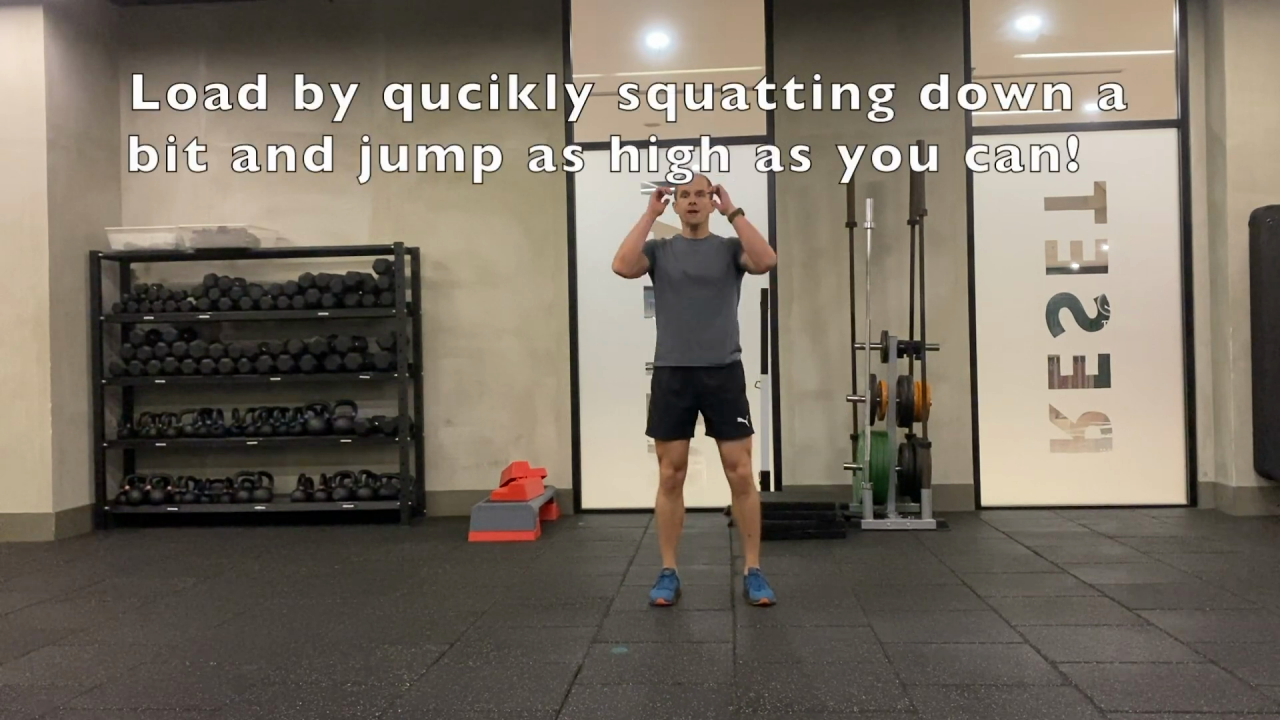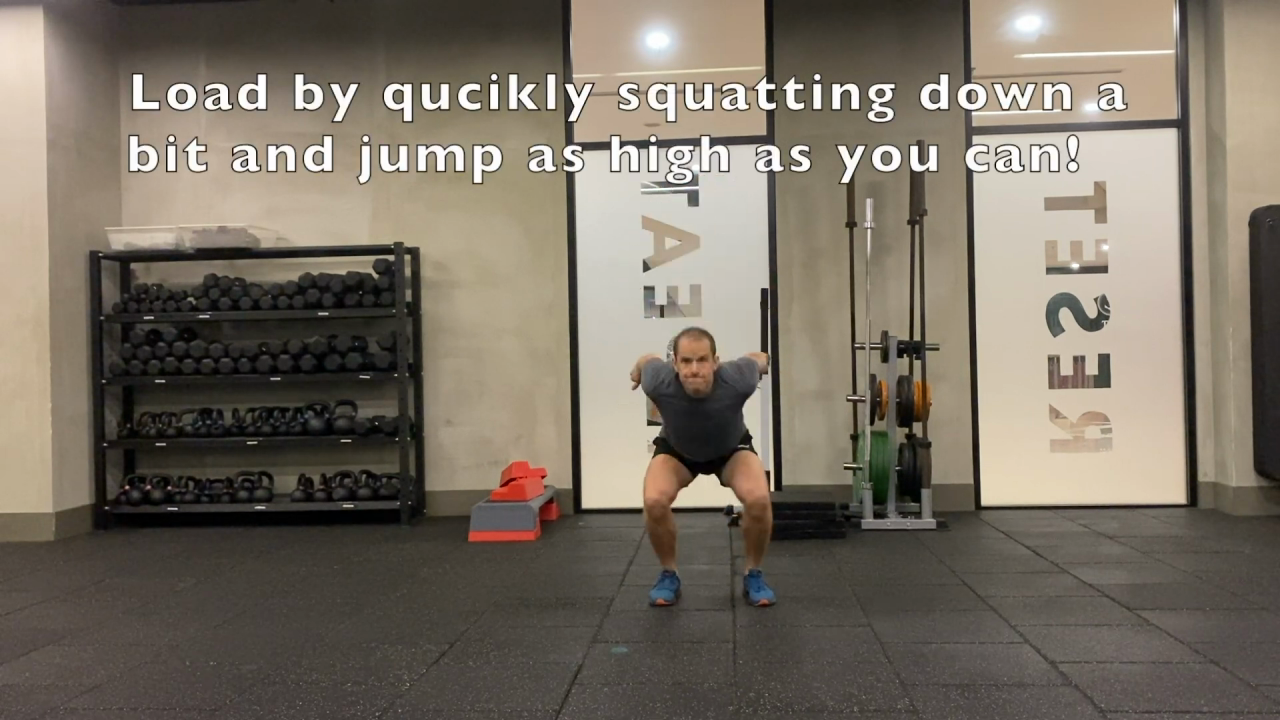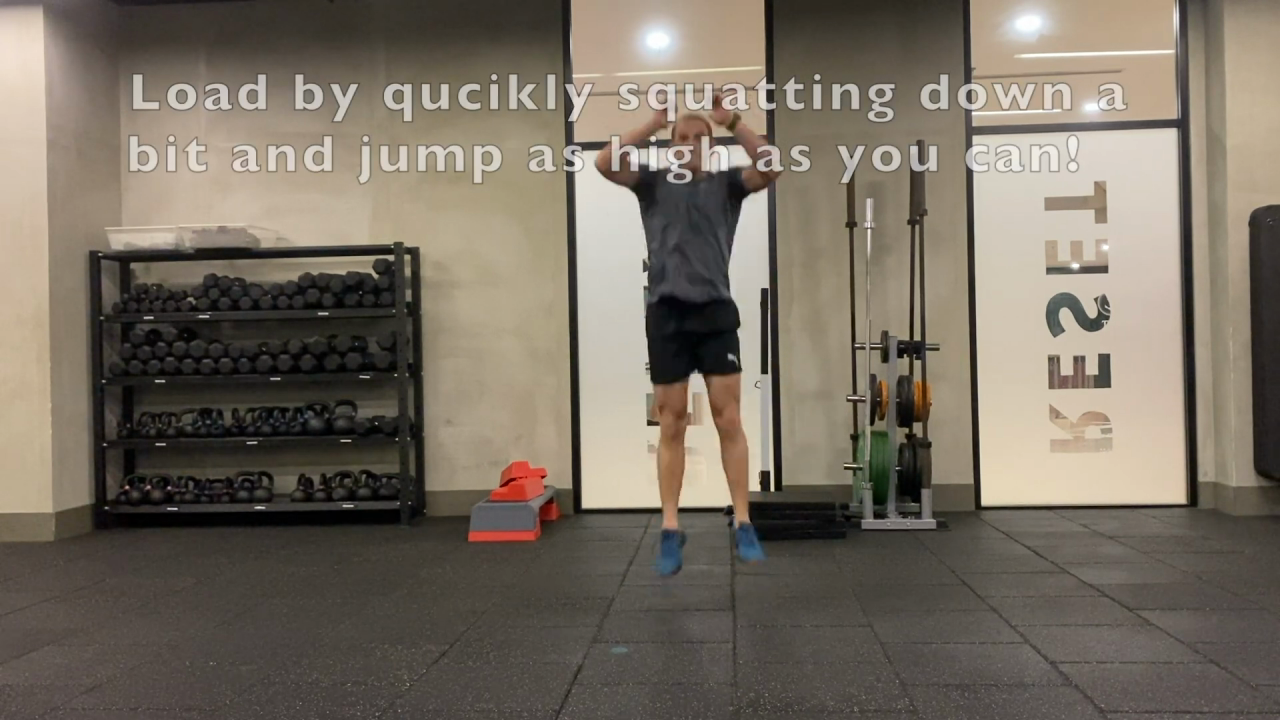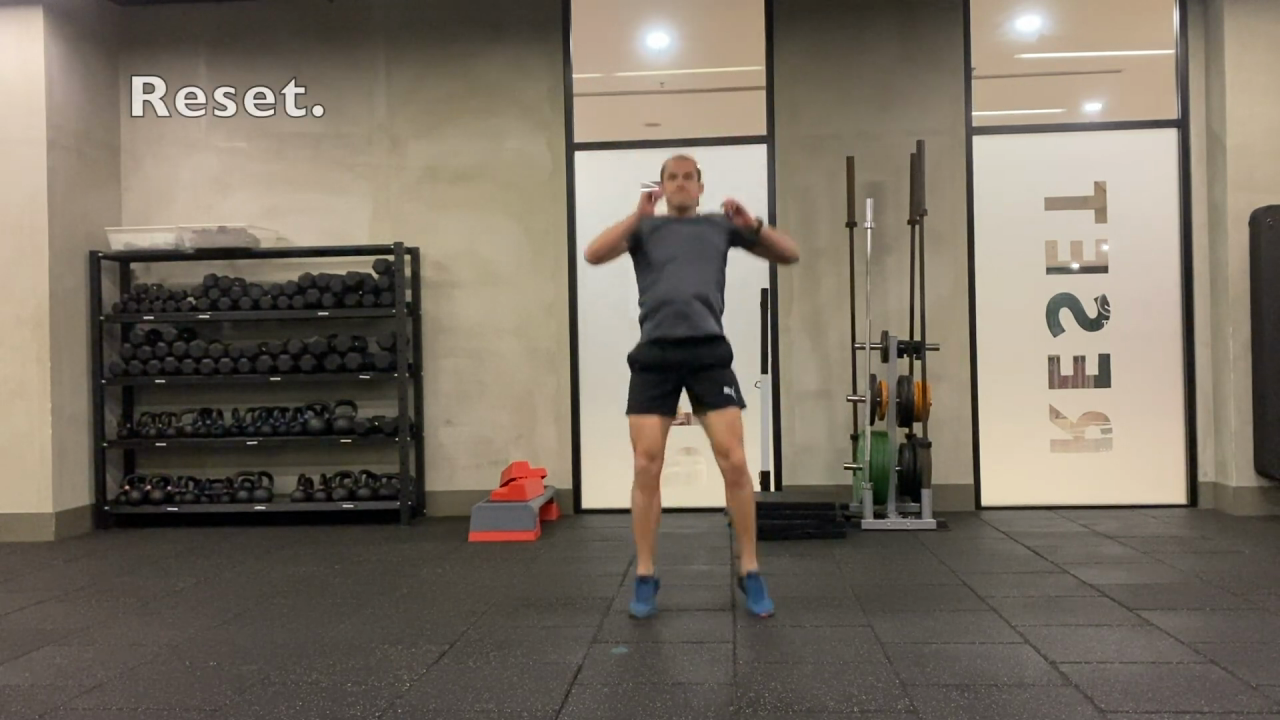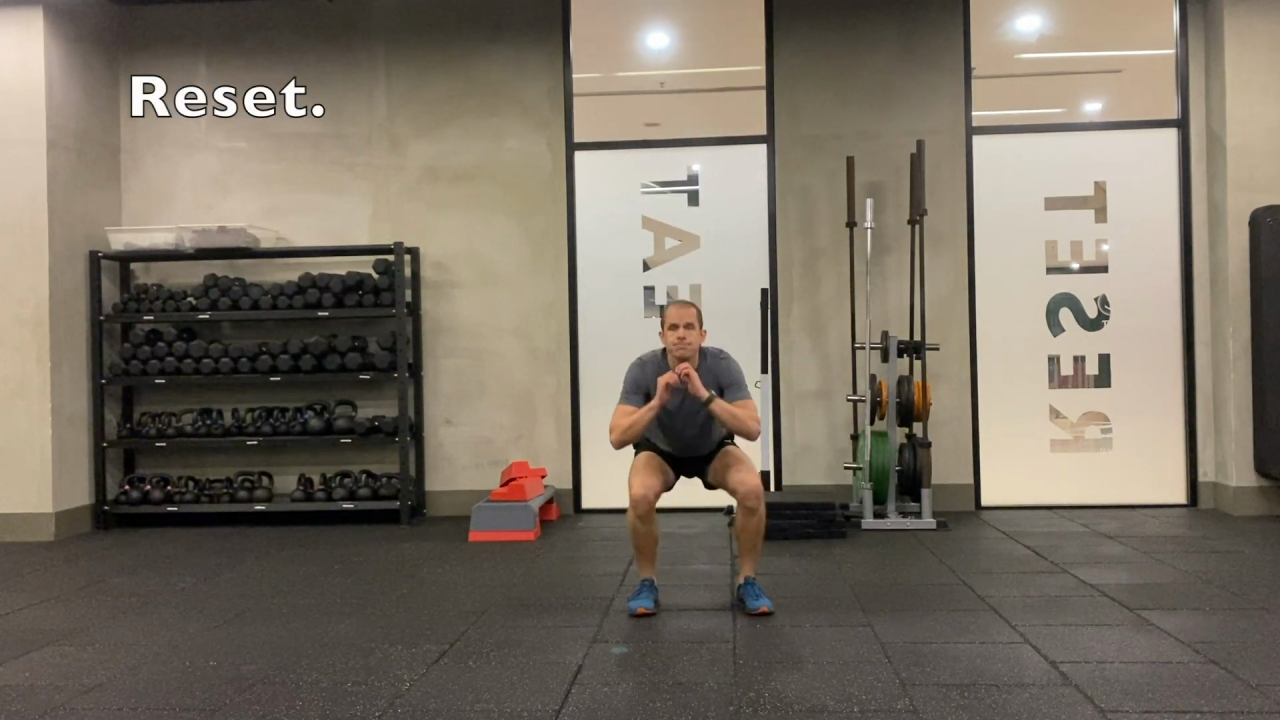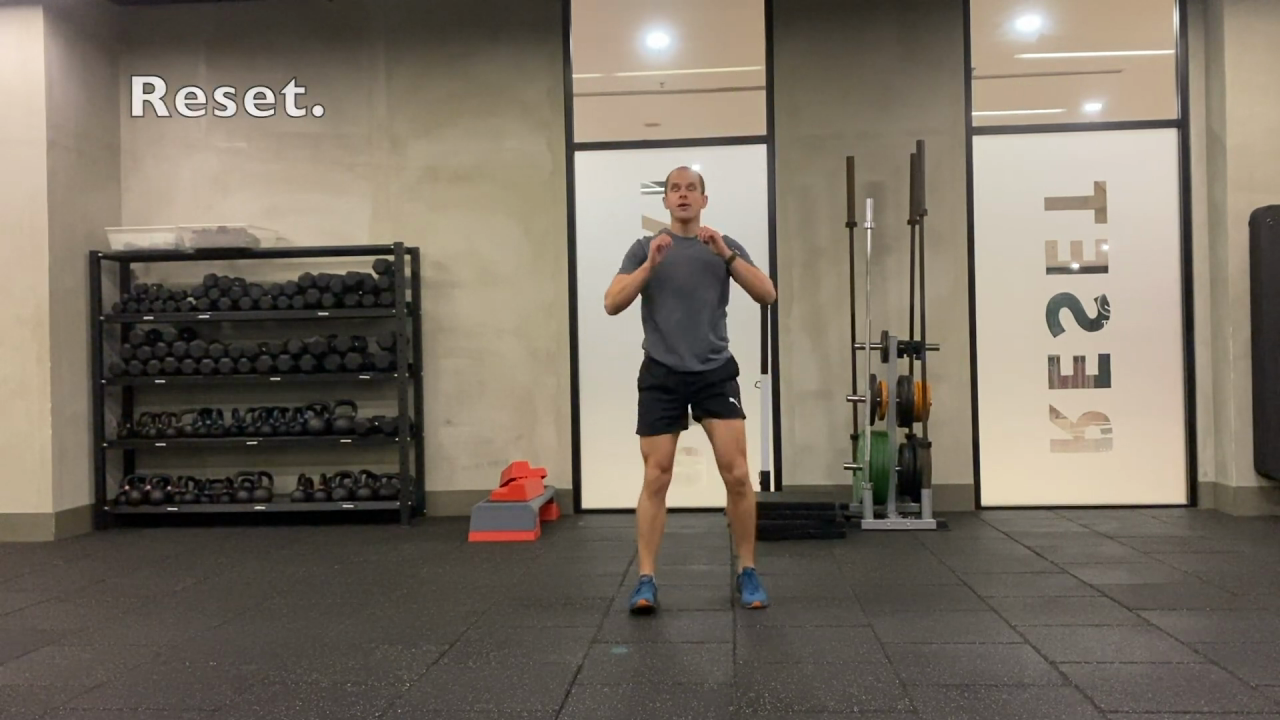
dt=0.5s
person 1, frame 1
left shoulder: (730, 248)
right shoulder: (659, 250)
left elbow: (766, 261)
right elbow: (622, 267)
left wrist: (734, 211)
right wrist: (649, 214)
left hip: (724, 373)
right hip: (671, 375)
left knee: (741, 476)
right knee: (670, 478)
left ankle: (753, 571)
right ankle: (668, 572)
person 1, frame 2
left shoulder: (737, 379)
right shoulder: (661, 382)
left elbow: (754, 362)
right elbow: (648, 362)
left wrist: (761, 360)
right wrist: (638, 369)
left hip: (729, 448)
right hip: (677, 452)
left knee: (758, 498)
right knee: (655, 500)
left ankle: (753, 572)
right ankle: (669, 573)
person 1, frame 3
left shoulder: (728, 183)
right shoulder: (651, 182)
left elbow: (770, 170)
right elbow: (605, 165)
left wrist: (733, 122)
right wrist: (652, 125)
left hip: (716, 313)
right hip: (666, 313)
left knee: (728, 421)
right knee: (671, 425)
left ankle: (743, 523)
right ankle: (670, 529)
person 1, frame 4
left shoulder: (721, 227)
right shoulder: (645, 229)
left elbow: (788, 255)
right elbow: (594, 254)
left wrist: (752, 226)
right wrist: (638, 216)
left hip: (710, 358)
right hip: (655, 361)
left knee: (733, 465)
right knee: (647, 469)
left ankle: (749, 572)
right ankle: (645, 575)
person 1, frame 5
left shoulder: (722, 365)
right shoulder: (644, 370)
left elbow: (752, 428)
right elbow: (618, 437)
left wrist: (705, 395)
right wrist: (658, 402)
left hip: (712, 448)
right hip: (660, 450)
left knee: (751, 490)
right knee: (640, 497)
left ankle: (747, 581)
right ankle: (647, 582)
person 1, frame 6
left shoulder: (727, 245)
right shoulder: (643, 249)
left elbow: (767, 295)
right elbow: (612, 304)
left wrist: (726, 254)
right wrist: (648, 265)
left hip: (715, 372)
right hip: (661, 375)
left knee: (737, 475)
right knee: (656, 480)
left ankle: (746, 572)
right ankle: (646, 579)
